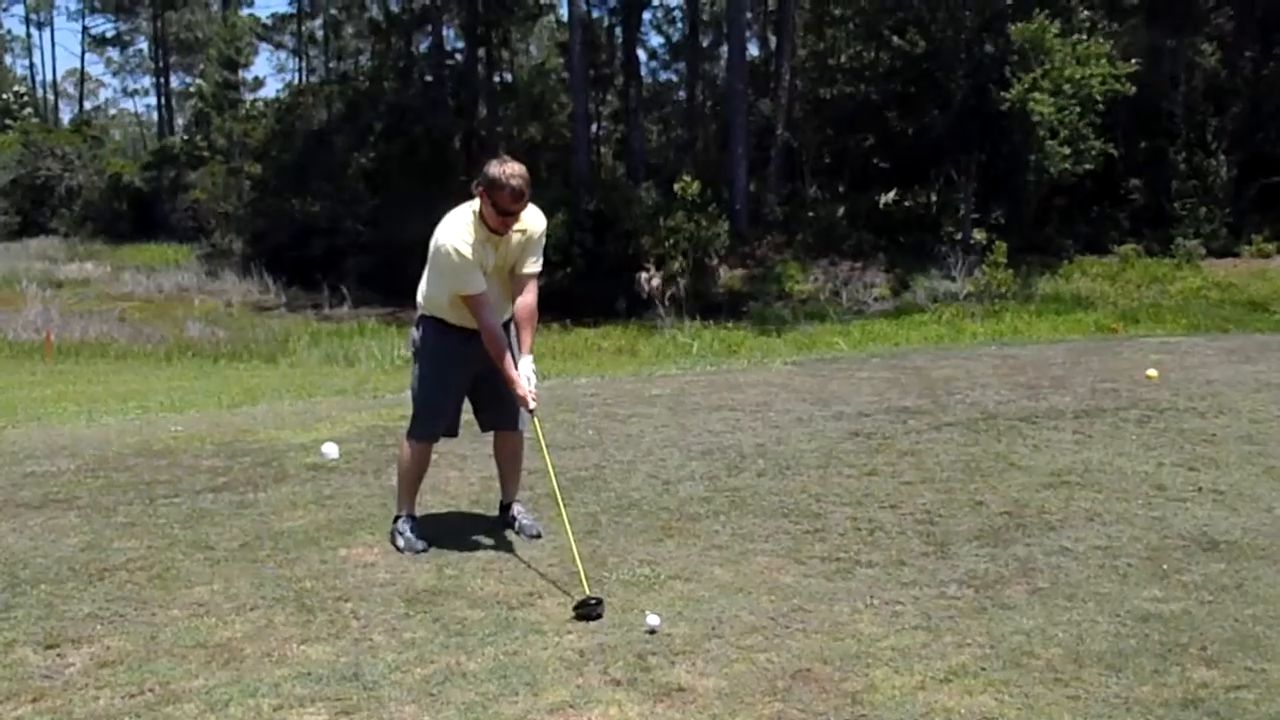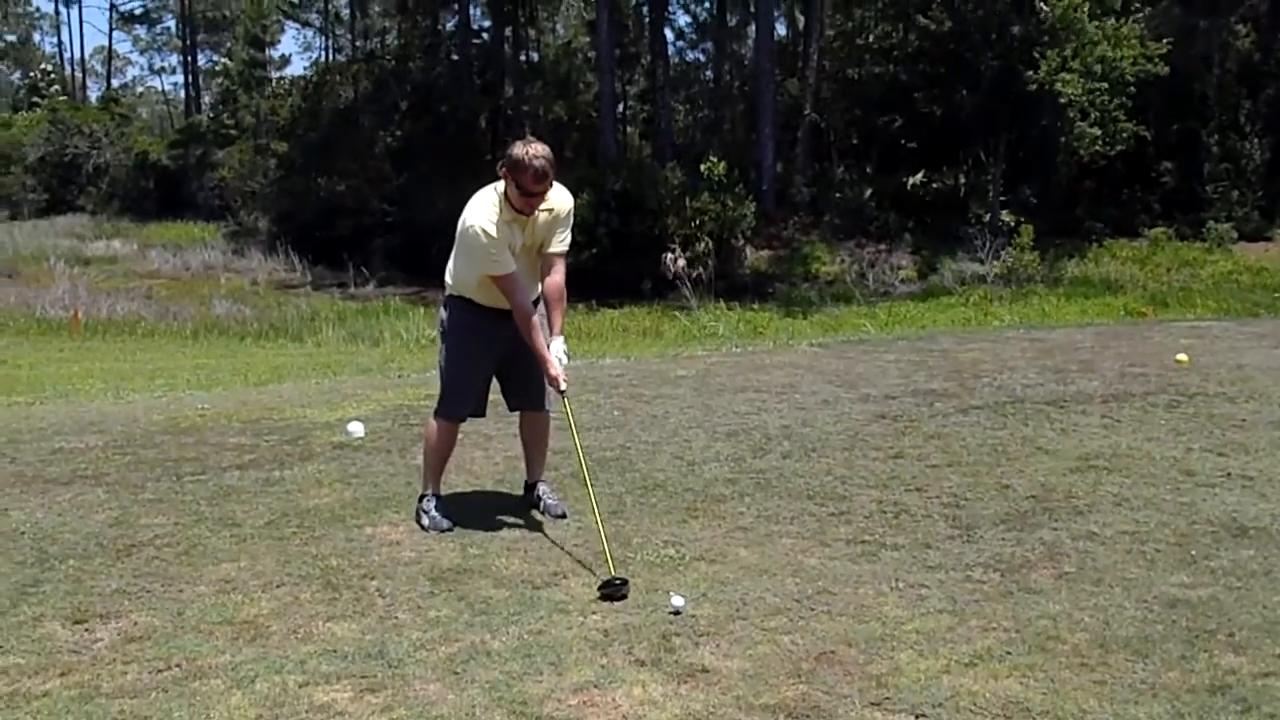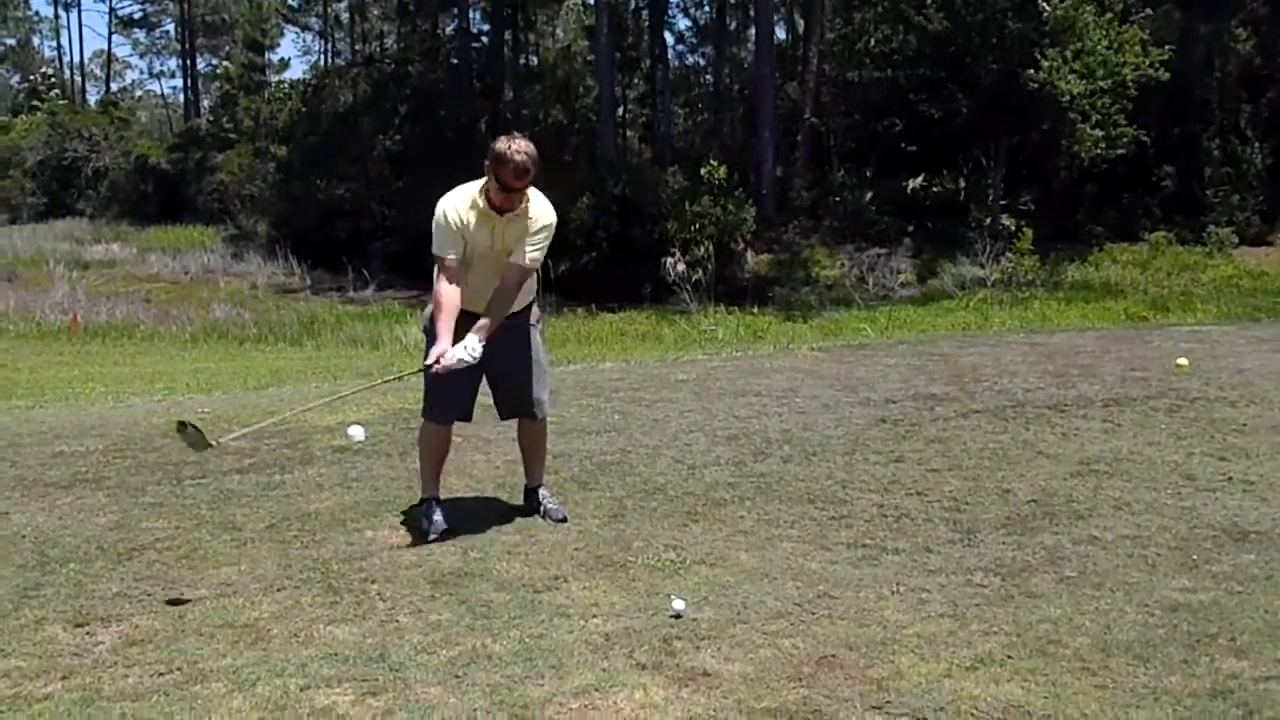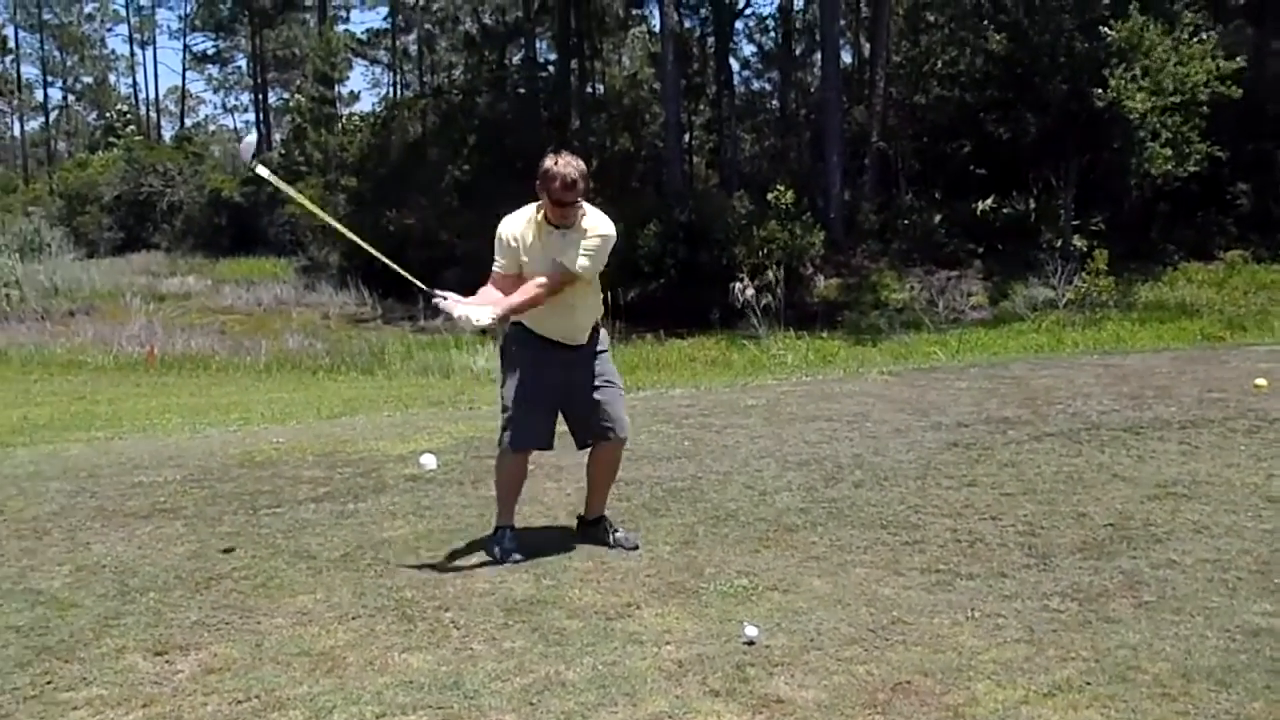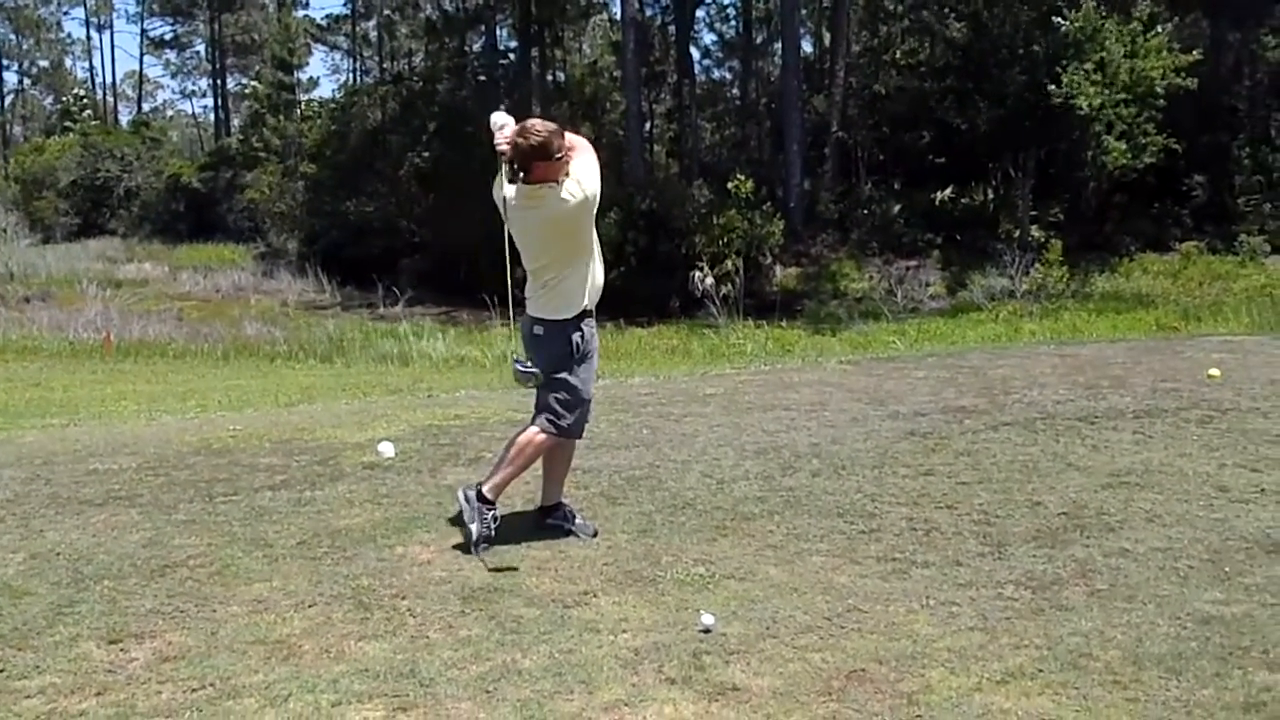
dt=0.7s
person 1, frame 1
left shoulder: (533, 224)
right shoulder: (454, 239)
left elbow: (525, 292)
right elbow: (484, 316)
left wrist: (525, 358)
right wrist: (512, 379)
left hip: (497, 328)
right hip: (444, 331)
left knee: (510, 421)
right knee: (425, 427)
left ankle: (511, 505)
right ankle: (405, 517)
person 1, frame 2
left shoulder: (560, 202)
right shoulder: (481, 220)
left elbow: (553, 272)
right elbow: (516, 295)
left wrist: (556, 338)
right wrist: (544, 359)
left hip: (523, 308)
right hip: (472, 311)
left knee: (536, 400)
right knee: (452, 407)
left ankle: (535, 484)
right ankle: (429, 496)
person 1, frame 3
left shoulder: (541, 215)
right shoulder: (454, 207)
left elbow: (511, 286)
right elbow: (447, 279)
left wrist: (478, 339)
right wrist: (444, 339)
left hip: (513, 317)
right hip: (457, 315)
left knee: (534, 408)
right knee: (439, 411)
left ankle: (536, 490)
right ankle: (429, 500)
person 1, frame 4
left shoulder: (599, 230)
right shoulder: (515, 226)
left elbow: (548, 286)
right elbow: (498, 286)
left wrist: (495, 311)
right wrist: (471, 305)
left hip: (584, 344)
right hip: (530, 344)
left knee: (612, 434)
right knee: (518, 440)
left ankle: (593, 520)
right ankle: (504, 528)
person 1, frame 5
left shoulder: (509, 194)
right shoulder: (574, 200)
right elbow: (584, 147)
left wrist: (516, 142)
right wrist: (521, 141)
left hip: (545, 319)
right hip: (567, 326)
left knee: (567, 418)
right knee: (553, 421)
left ankle: (552, 506)
right ankle: (484, 497)
